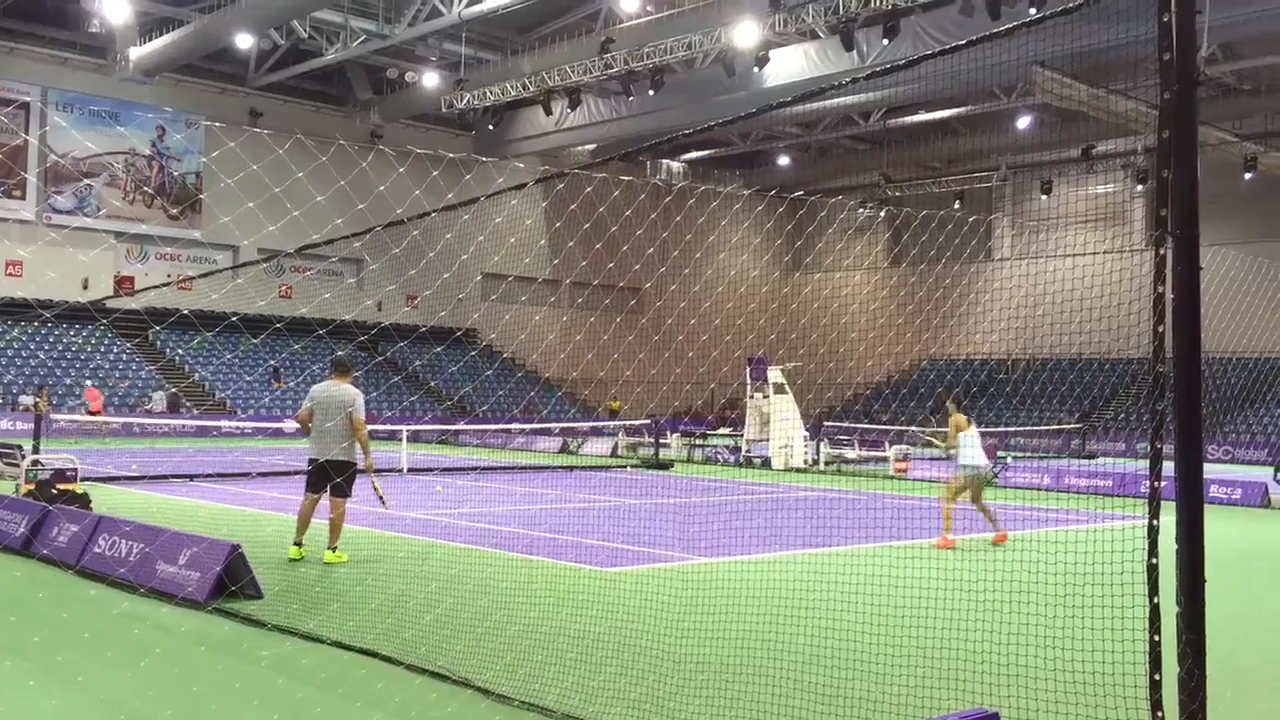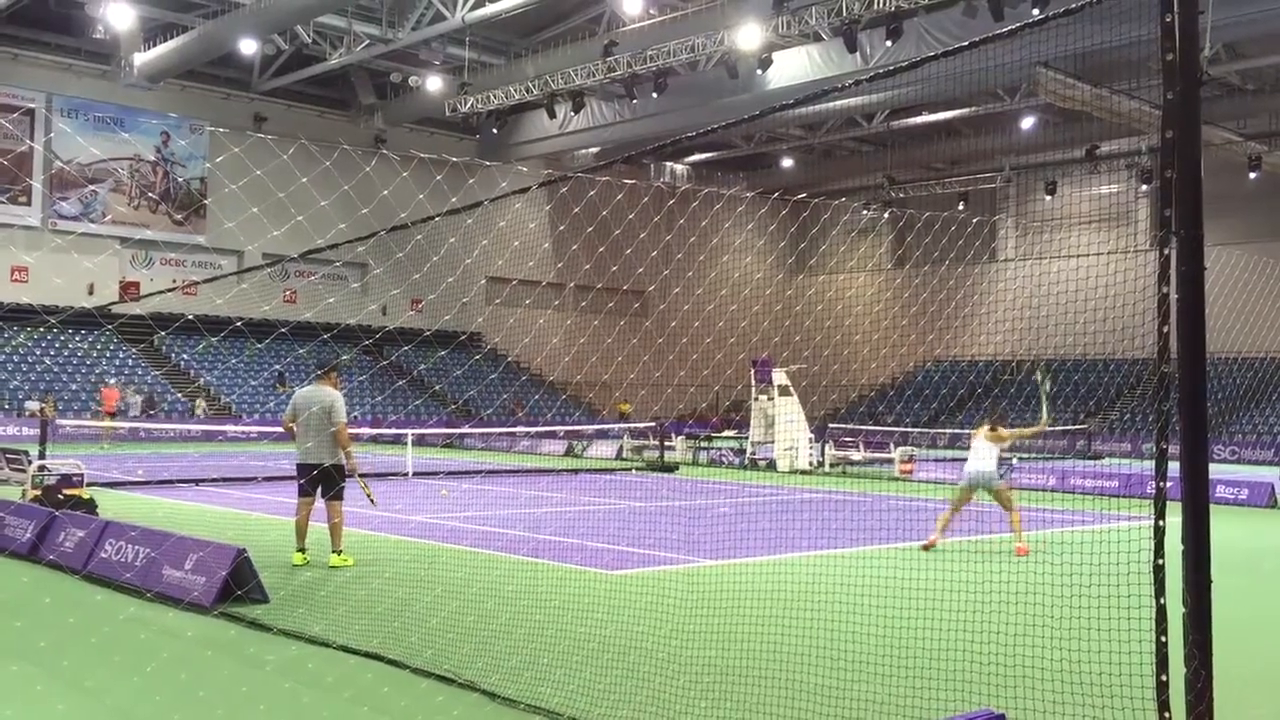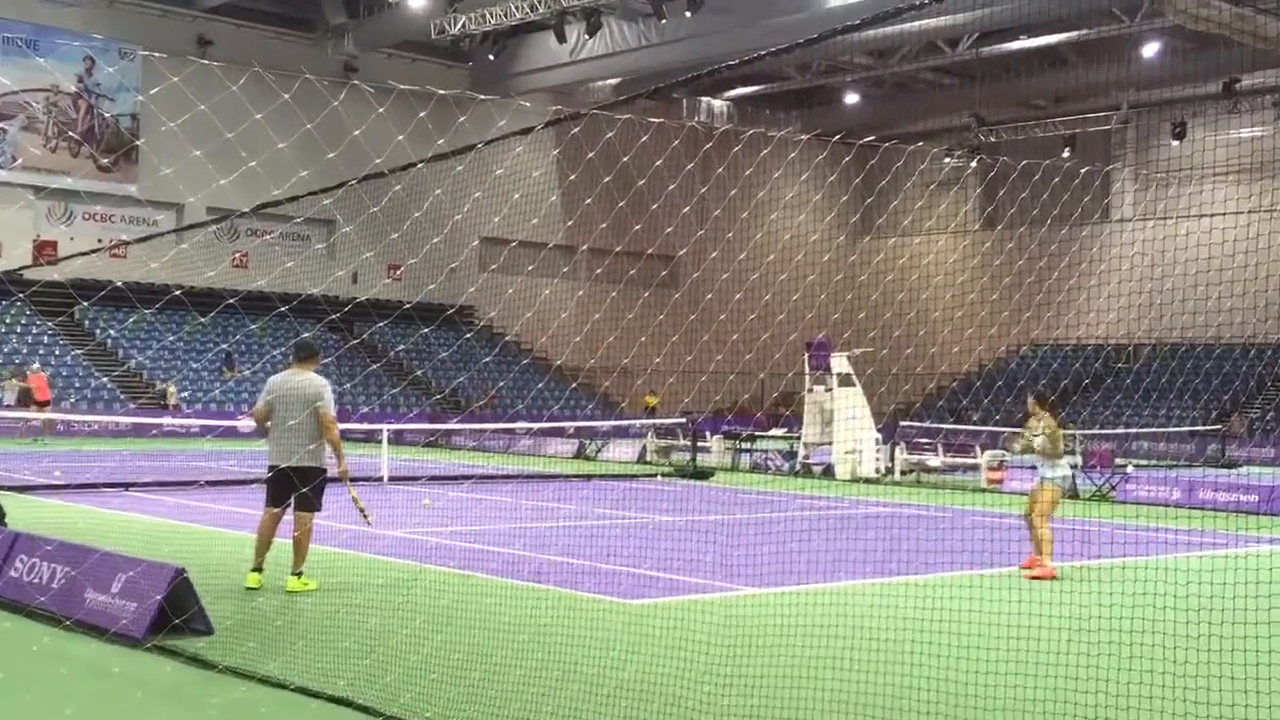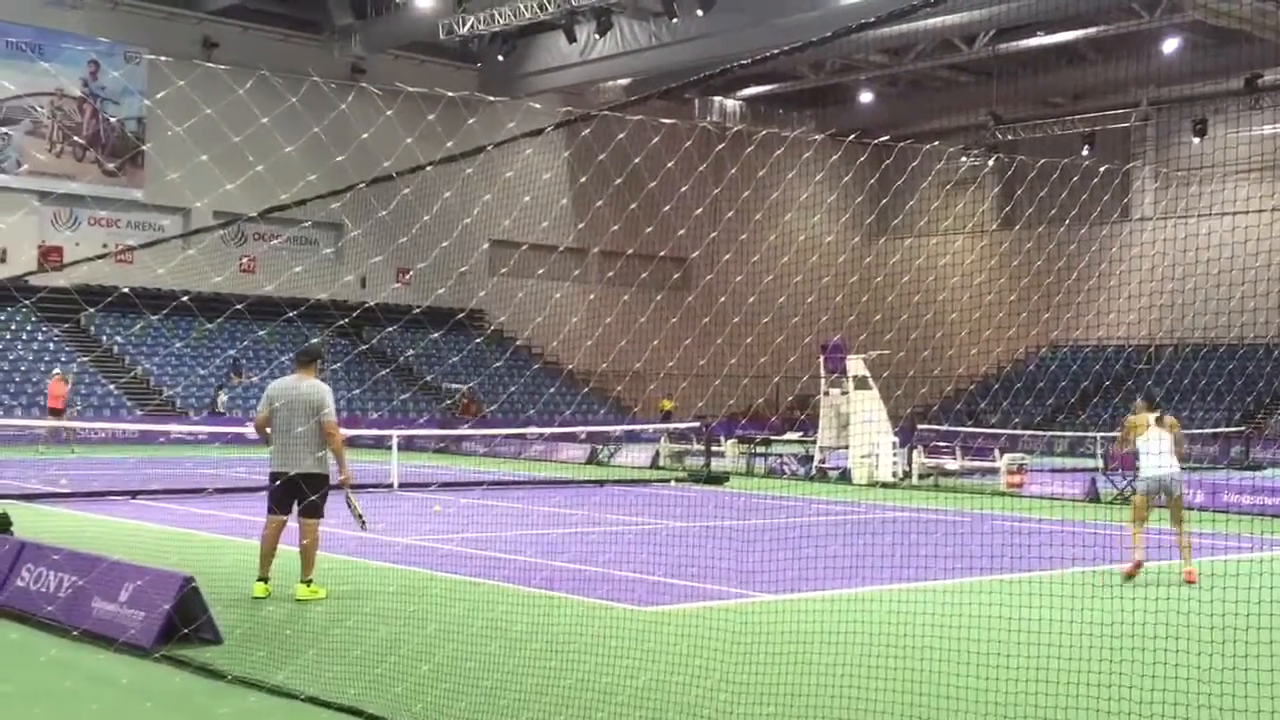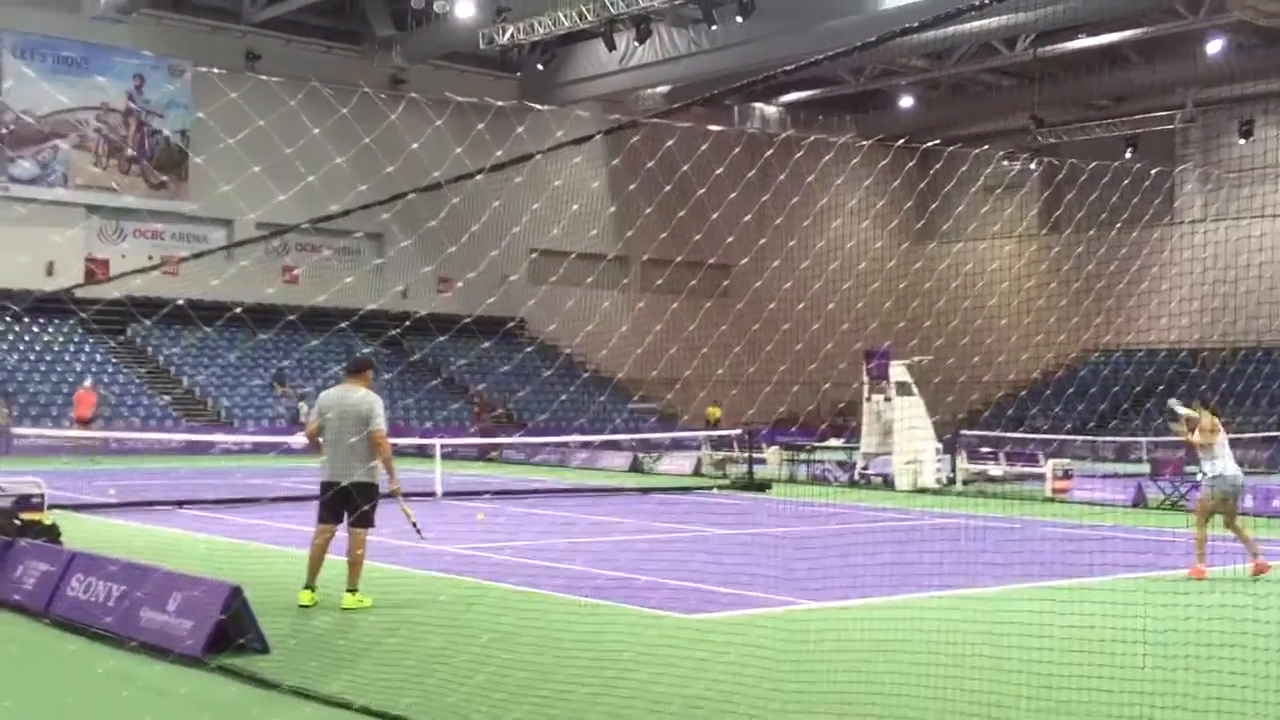
dt=1s
person 1, frame 1
left shoulder: (316, 390)
right shoulder: (354, 394)
left elbow: (302, 418)
right elbow: (359, 427)
right wrist: (367, 456)
left hip: (317, 455)
right hip: (343, 456)
left knee: (309, 499)
right knee: (338, 503)
left ankle: (296, 546)
right ankle: (332, 550)
person 1, frame 2
left shoulder: (299, 394)
right shoulder: (334, 396)
left elbow: (286, 424)
right elbow: (340, 430)
right wrist: (350, 458)
left hip: (305, 459)
right hip: (331, 460)
left knee: (304, 504)
right knee: (334, 506)
right ankle: (336, 553)
person 1, frame 3
left shoulder: (274, 381)
right shoulder: (320, 384)
left elbow: (258, 416)
right elbow: (329, 424)
right wrist: (341, 460)
left hip: (278, 459)
right hip: (311, 461)
left knee: (271, 514)
right knee: (304, 518)
left ankle: (256, 571)
right ankle: (296, 576)
person 1, frame 4
left shoulder: (275, 386)
right shoulder: (321, 390)
left elbow: (259, 423)
right elbow: (331, 431)
right wrist: (343, 467)
left hip: (280, 466)
right hip: (313, 468)
left knee: (274, 521)
right knee: (309, 525)
left ankle: (262, 581)
right ankle: (305, 584)
person 1, frame 5
left shoulder: (325, 397)
right shoulder: (371, 400)
left elbow: (310, 433)
right elbow: (380, 441)
right wrist: (392, 476)
left hip: (331, 476)
right hip: (362, 478)
left knee: (323, 530)
right knee: (358, 533)
left ankle: (308, 589)
right ankle: (352, 593)
person 2, frame 1
left shoulder: (954, 419)
right shoulder: (969, 421)
left elbow: (950, 443)
left wrist: (946, 445)
right wrist: (955, 451)
left hip: (969, 467)
right hip: (983, 466)
left knee: (948, 499)
right knee: (977, 501)
left ankle: (947, 537)
right ankle: (1000, 533)
person 2, frame 2
left shoulder: (977, 432)
right shoulder: (998, 431)
right elbow: (1019, 434)
right wrist: (1040, 427)
left hip: (970, 474)
right hip: (990, 474)
left knee: (952, 509)
right knee: (1012, 509)
left ankle: (934, 537)
right ankle: (1020, 545)
person 2, frame 3
left shoulder: (1049, 422)
right shoulder: (1032, 421)
left elbow: (1058, 452)
right elbow: (1019, 444)
left wrist: (1034, 448)
right wrist: (1021, 445)
left hip: (1058, 477)
right hip: (1046, 476)
left knee: (1041, 518)
right knee: (1032, 516)
left ankle: (1047, 566)
right ankle: (1036, 558)
person 2, frame 4
left shoulder: (1132, 421)
right shoulder: (1169, 420)
left elbow: (1121, 447)
right elbow: (1182, 448)
left hip: (1147, 477)
right hip: (1172, 475)
left knee: (1138, 523)
right knee: (1179, 524)
left ankle: (1137, 557)
right ankle: (1189, 569)
person 2, frame 5
left shoulder: (1206, 420)
right shoulder: (1203, 420)
left elbow: (1205, 446)
left wrist: (1185, 434)
left hip: (1223, 479)
right hip: (1233, 478)
left knee: (1201, 520)
right knee: (1231, 524)
left ankle: (1201, 566)
right ankle: (1259, 560)
